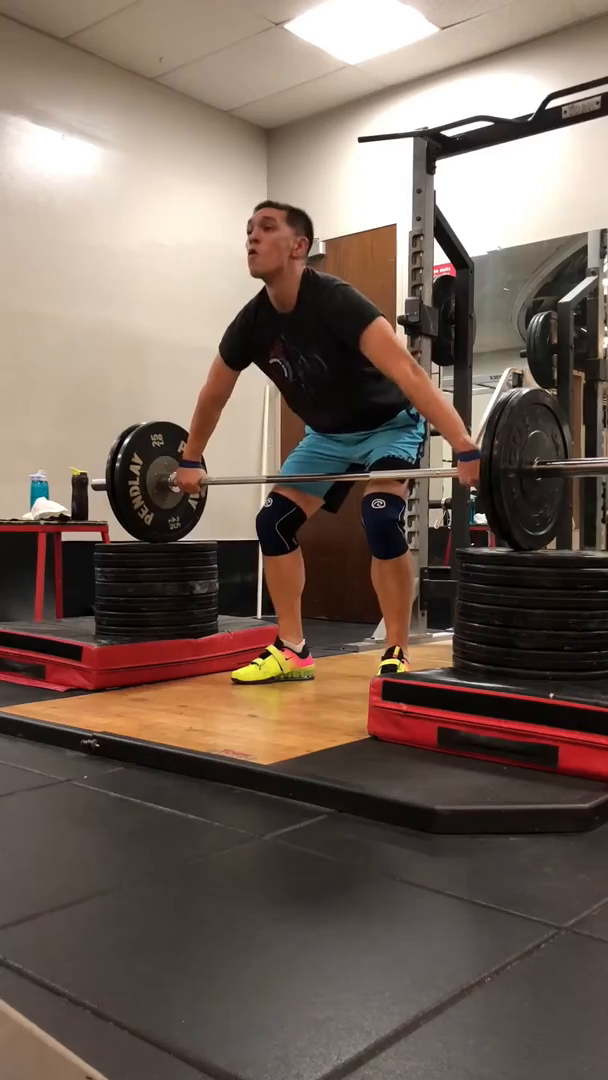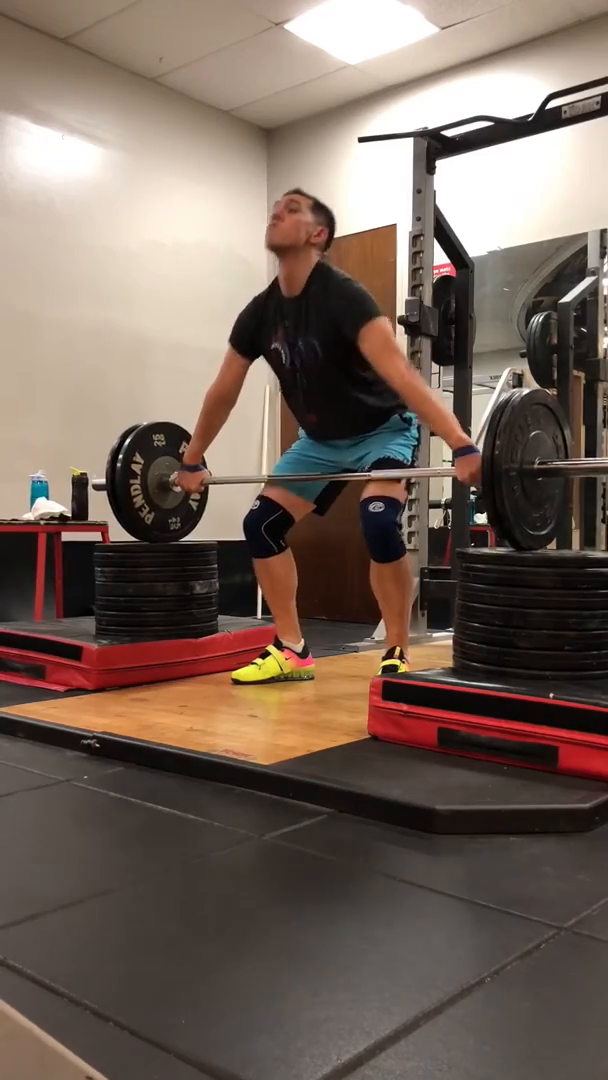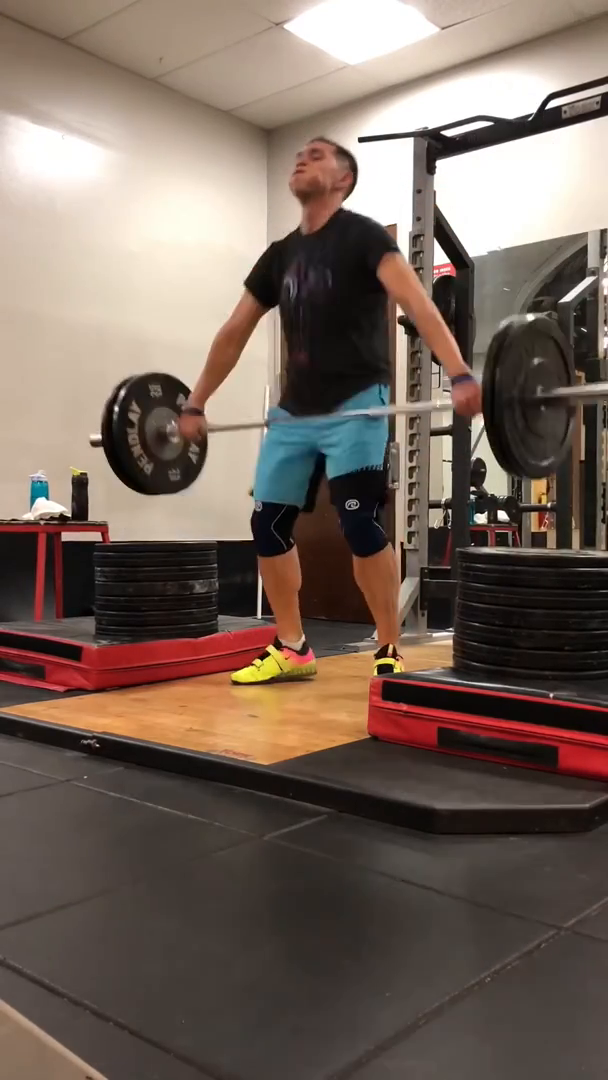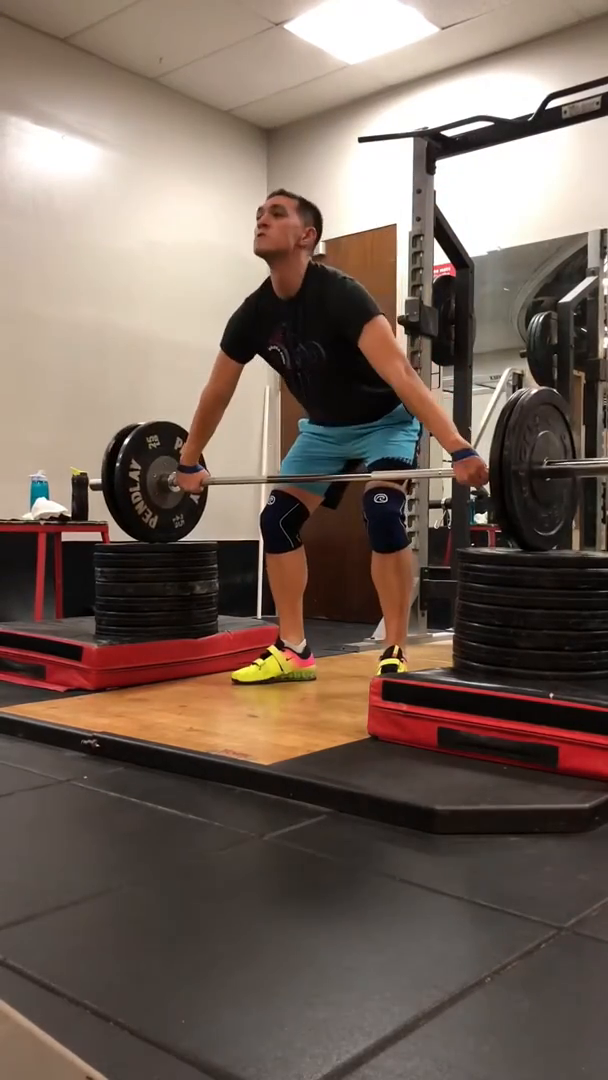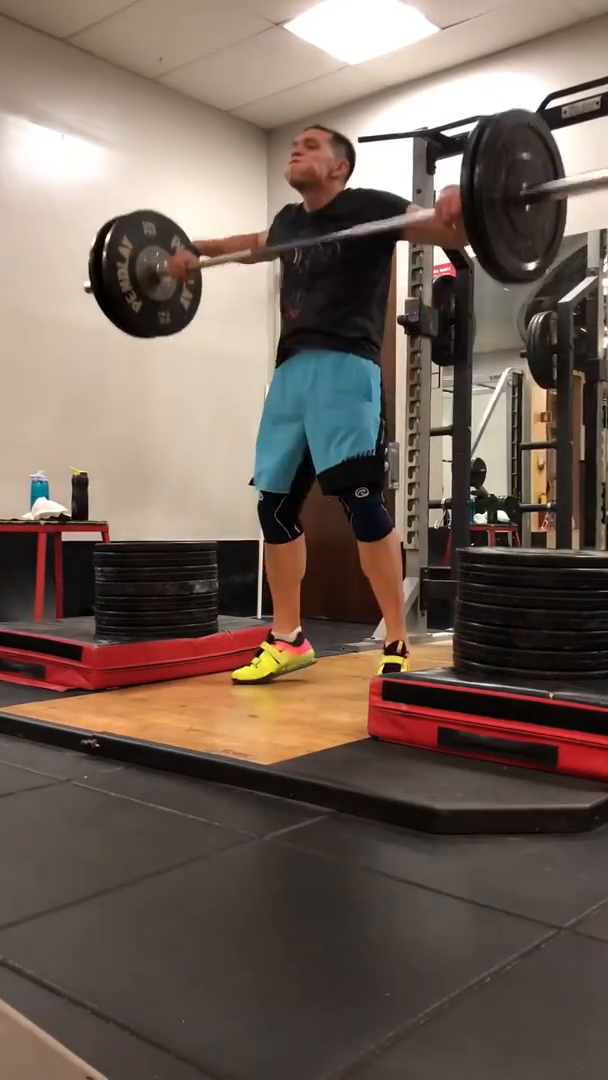
dt=1s
person 1, frame 1
left shoulder: (335, 301)
right shoulder: (251, 323)
left elbow: (407, 372)
right elbow: (213, 395)
left wrist: (466, 452)
right wrist: (190, 461)
left hip: (388, 424)
right hip: (327, 433)
left knee: (380, 519)
right knee: (274, 521)
left ankle: (397, 657)
right ankle: (292, 651)
person 1, frame 2
left shoulder: (342, 297)
right shoulder: (261, 312)
left elbow: (399, 374)
right elbow: (223, 391)
left wrist: (462, 450)
right wrist: (192, 461)
left hip: (382, 429)
right hip: (321, 438)
left knee: (379, 522)
right knee: (262, 522)
left ankle: (397, 658)
right ankle: (291, 651)
person 1, frame 3
left shoulder: (361, 235)
right shoulder: (278, 255)
left elbow: (415, 302)
right elbow: (233, 335)
left wrist: (459, 375)
right wrist: (196, 405)
left hip: (356, 402)
right hip: (295, 410)
left knee: (358, 517)
right knee: (268, 520)
left ankle: (390, 655)
right ankle: (291, 649)
person 1, frame 4
left shoulder: (339, 295)
right shoulder: (252, 315)
left elbow: (399, 373)
right elbow: (216, 394)
left wrist: (459, 450)
right wrist: (189, 462)
left hip: (384, 421)
right hip: (324, 426)
left knee: (382, 514)
right knee: (277, 518)
left ankle: (395, 656)
right ankle: (293, 651)
person 1, frame 5
left shoulder: (366, 204)
right shoulder: (289, 217)
left elbow: (449, 231)
right elbow: (262, 243)
left wrist: (450, 216)
right wrist: (197, 250)
left hip: (345, 366)
right hip: (290, 370)
left knee: (361, 500)
right knee: (275, 505)
left ankle: (398, 648)
right ankle: (287, 639)
